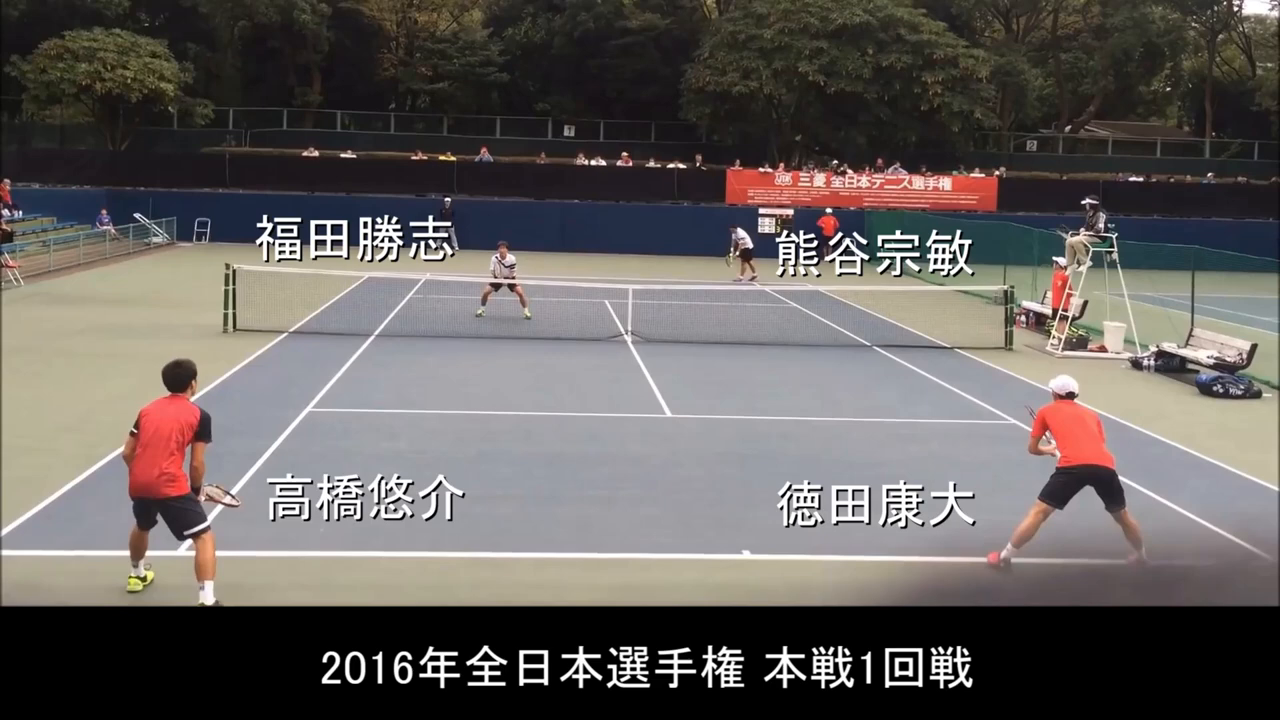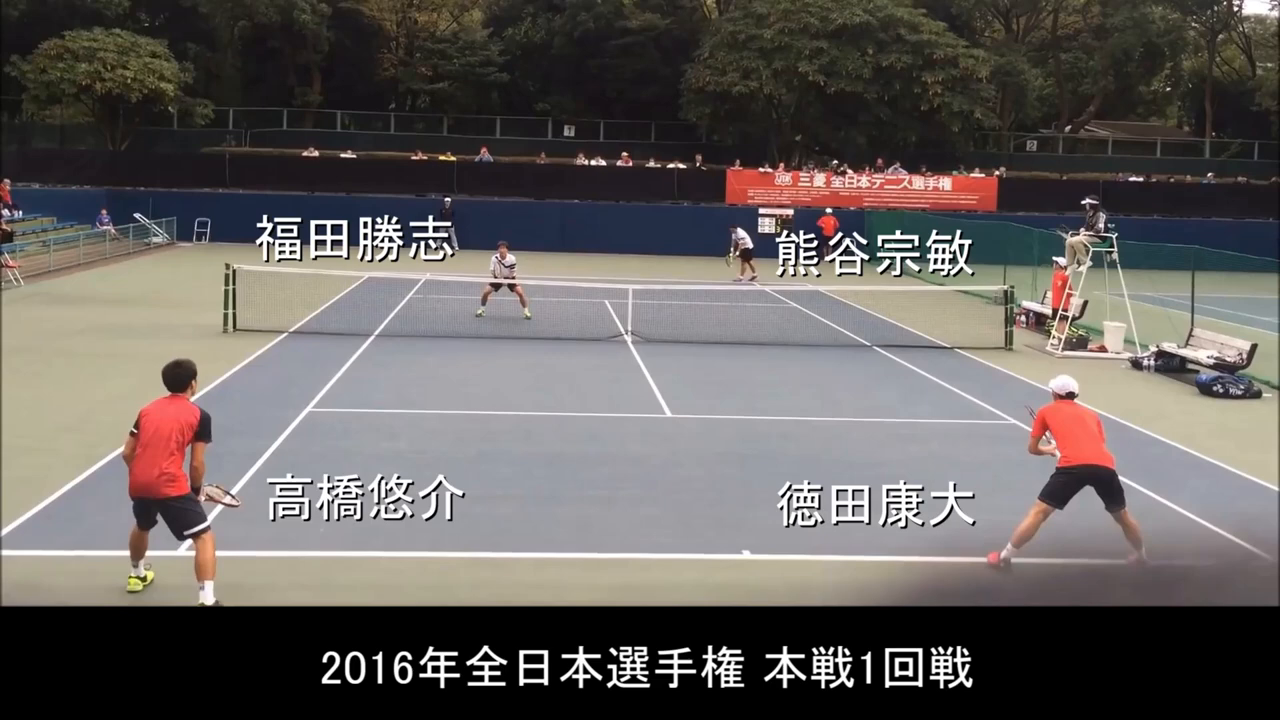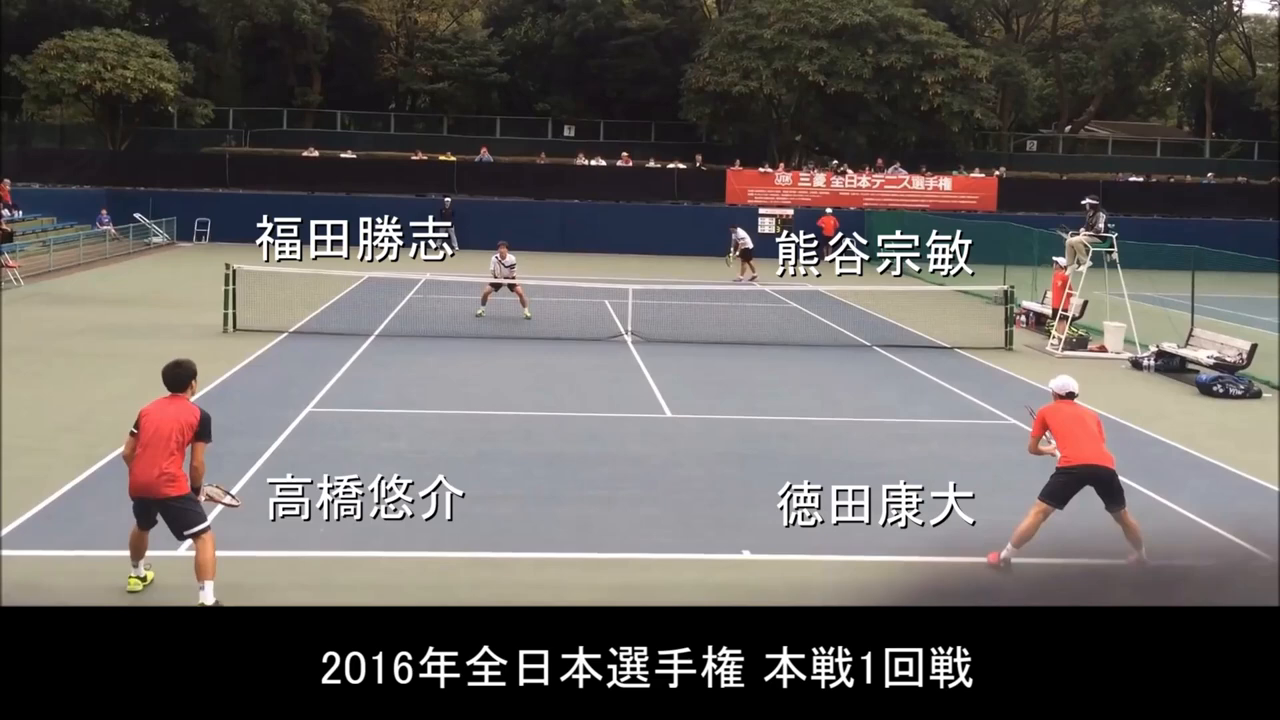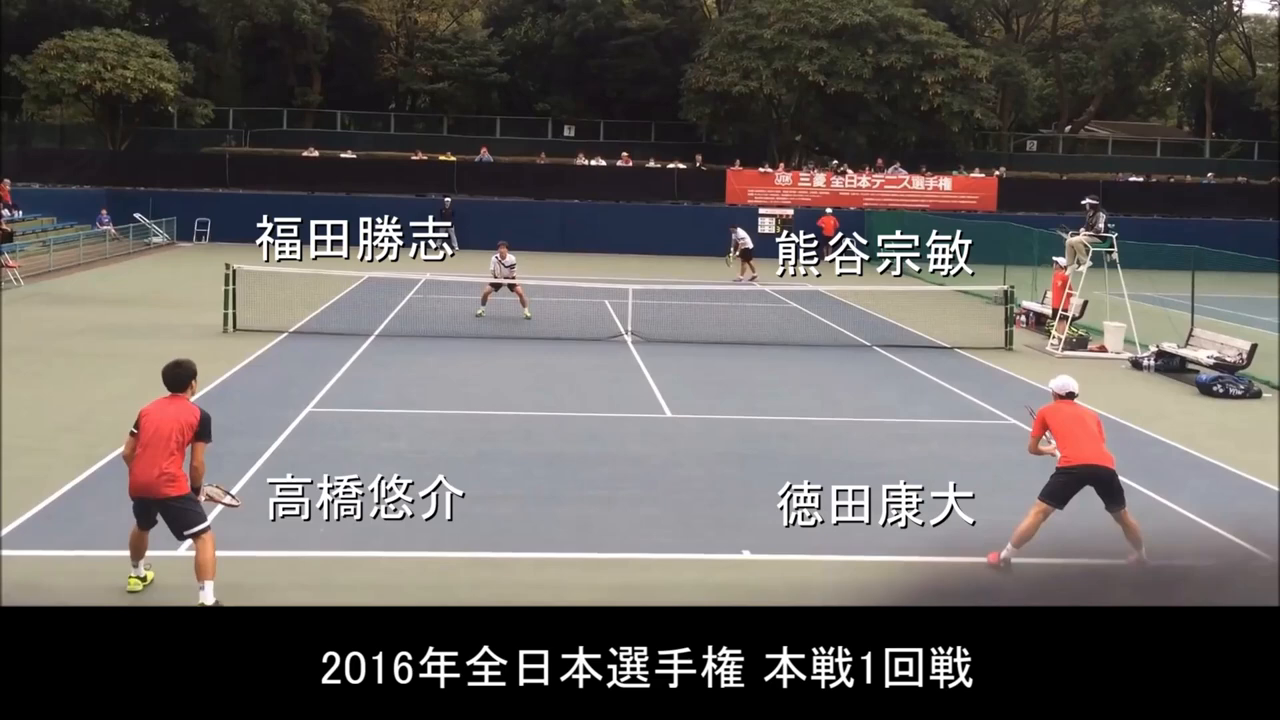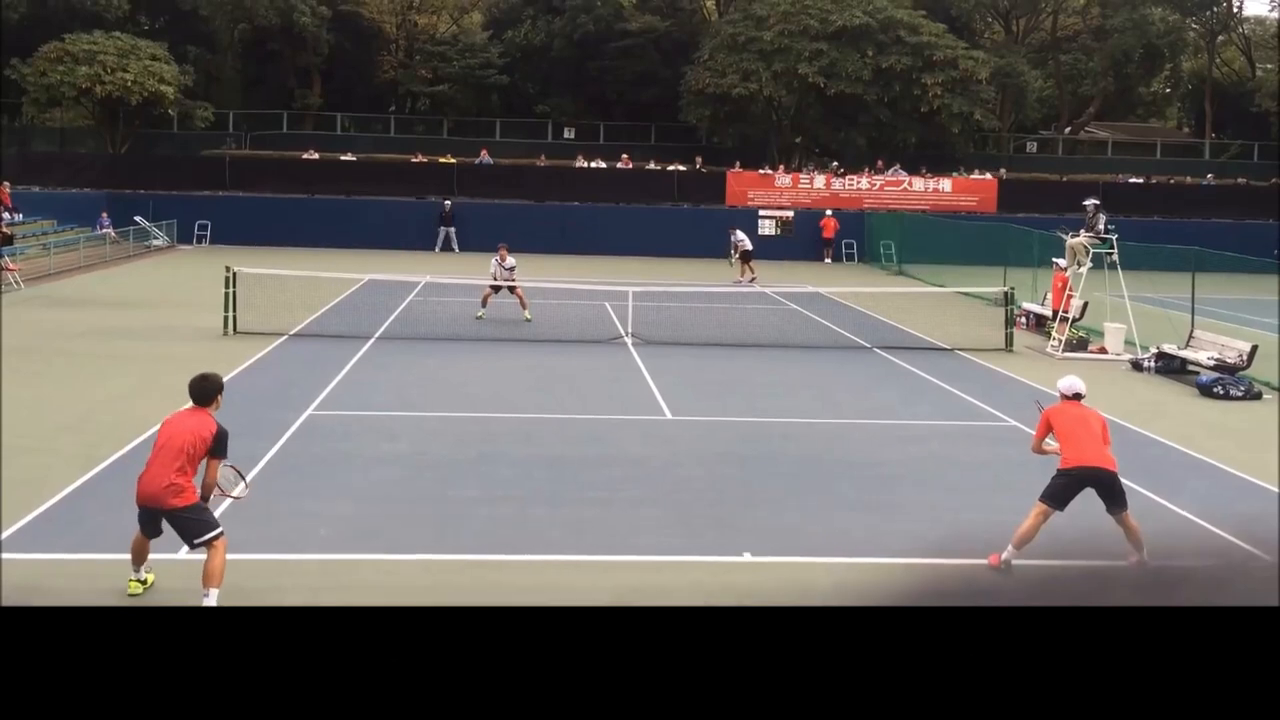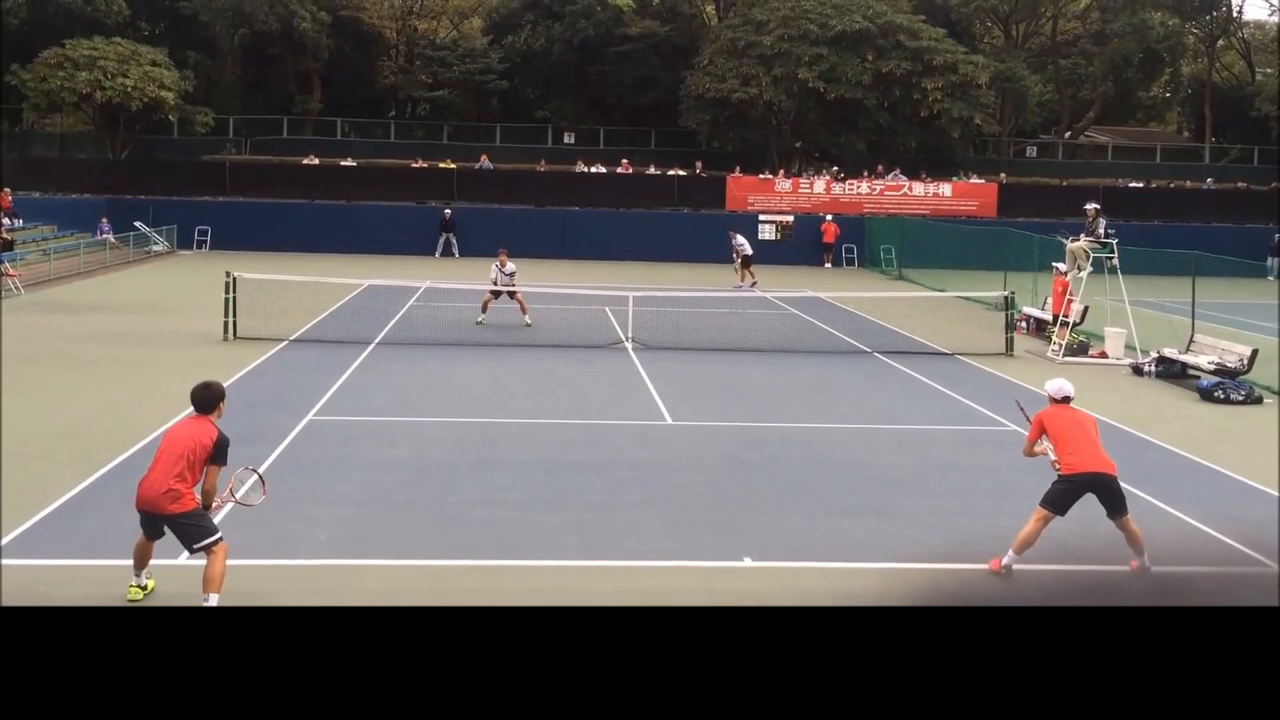
dt=0.5s
person 1, frame 1
left shoulder: (147, 409)
right shoulder: (199, 416)
left elbow: (127, 453)
right elbow: (197, 464)
right wrist: (195, 490)
left hip: (138, 483)
right hip: (170, 486)
left knee: (142, 526)
right knee: (204, 538)
left ankle: (137, 575)
right ankle: (207, 599)
person 1, frame 2
left shoulder: (147, 410)
right shoulder: (199, 416)
left elbow: (127, 453)
right elbow: (197, 463)
right wrist: (196, 490)
left hip: (138, 484)
right hip: (170, 486)
left knee: (141, 527)
right knee: (204, 538)
left ankle: (137, 575)
right ankle: (207, 599)
person 1, frame 3
left shoulder: (147, 409)
right shoulder: (199, 416)
left elbow: (127, 453)
right elbow: (197, 464)
right wrist: (196, 490)
left hip: (138, 483)
right hip: (170, 486)
left knee: (142, 526)
right knee: (204, 538)
left ankle: (137, 575)
right ankle: (207, 599)
person 1, frame 4
left shoulder: (147, 410)
right shoulder: (199, 416)
left elbow: (127, 453)
right elbow: (197, 463)
right wrist: (196, 490)
left hip: (138, 483)
right hip: (170, 486)
left knee: (142, 527)
right knee: (204, 538)
left ankle: (137, 575)
right ankle: (206, 600)
person 1, frame 5
left shoulder: (171, 418)
right shoulder: (217, 431)
right elbow: (210, 480)
right wrist: (203, 500)
left hip: (145, 489)
right hip: (176, 495)
left knee: (145, 533)
right knee: (217, 544)
left ankle: (137, 578)
right ankle: (209, 602)
person 1, frame 6
left shoulder: (178, 425)
right shoulder: (218, 438)
right elbow: (208, 487)
left wrist: (194, 499)
right wrist: (207, 507)
left hip: (145, 494)
right hip: (174, 501)
left knee: (148, 536)
right knee: (218, 550)
left ankle: (138, 584)
right ankle: (209, 603)
person 2, frame 1
left shoulder: (1046, 411)
right shoulder: (1091, 414)
left elbow: (1032, 448)
left wrist: (1050, 449)
left hip: (1072, 466)
right hip: (1105, 466)
left knee: (1038, 512)
right knee: (1122, 515)
left ankle: (1004, 557)
right ankle: (1141, 555)
person 2, frame 2
left shoulder: (1046, 411)
right shoulder: (1091, 414)
left elbow: (1032, 448)
left wrist: (1050, 449)
left hip: (1072, 466)
right hip: (1105, 466)
left knee: (1038, 512)
right knee: (1122, 515)
left ankle: (1004, 557)
right ankle: (1140, 555)
person 2, frame 3
left shoulder: (1046, 411)
right shoulder: (1091, 414)
left elbow: (1032, 448)
left wrist: (1049, 449)
left hip: (1072, 466)
right hip: (1105, 466)
left knee: (1038, 512)
right knee: (1122, 515)
left ankle: (1004, 556)
right ankle: (1140, 555)
person 2, frame 4
left shoulder: (1046, 411)
right shoulder: (1091, 414)
left elbow: (1032, 448)
left wrist: (1050, 449)
left hip: (1072, 466)
right hip: (1105, 466)
left knee: (1038, 512)
right knee: (1122, 515)
left ankle: (1004, 556)
right ankle: (1141, 555)
person 2, frame 5
left shoulder: (1052, 411)
right shoulder: (1097, 416)
left elbow: (1036, 448)
left hip: (1073, 468)
right hip: (1106, 468)
left knee: (1039, 514)
right knee: (1124, 517)
left ankle: (1005, 558)
right ankle: (1141, 557)
person 2, frame 6
left shoulder: (1044, 415)
right shoulder: (1088, 418)
left elbow: (1027, 451)
left wrist: (1042, 450)
left hip: (1075, 473)
right hip: (1106, 472)
left knee: (1039, 518)
right knee: (1124, 522)
left ankle: (1006, 563)
right ankle: (1143, 563)
